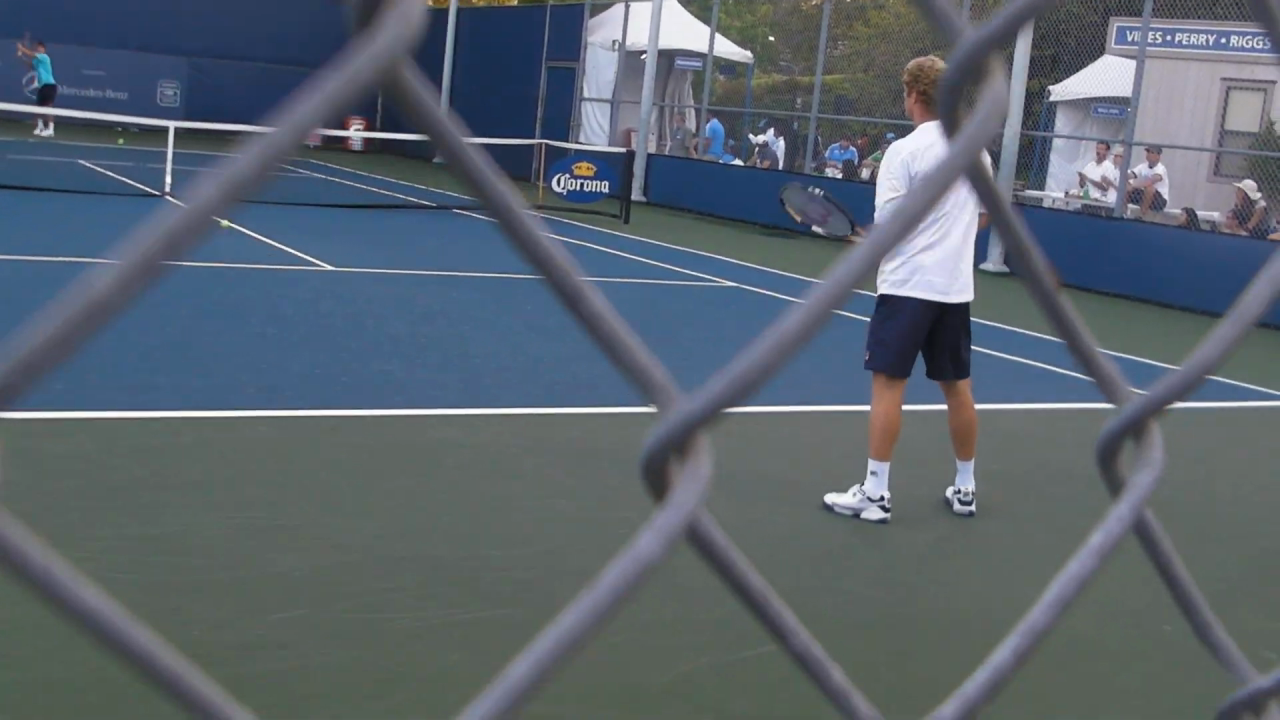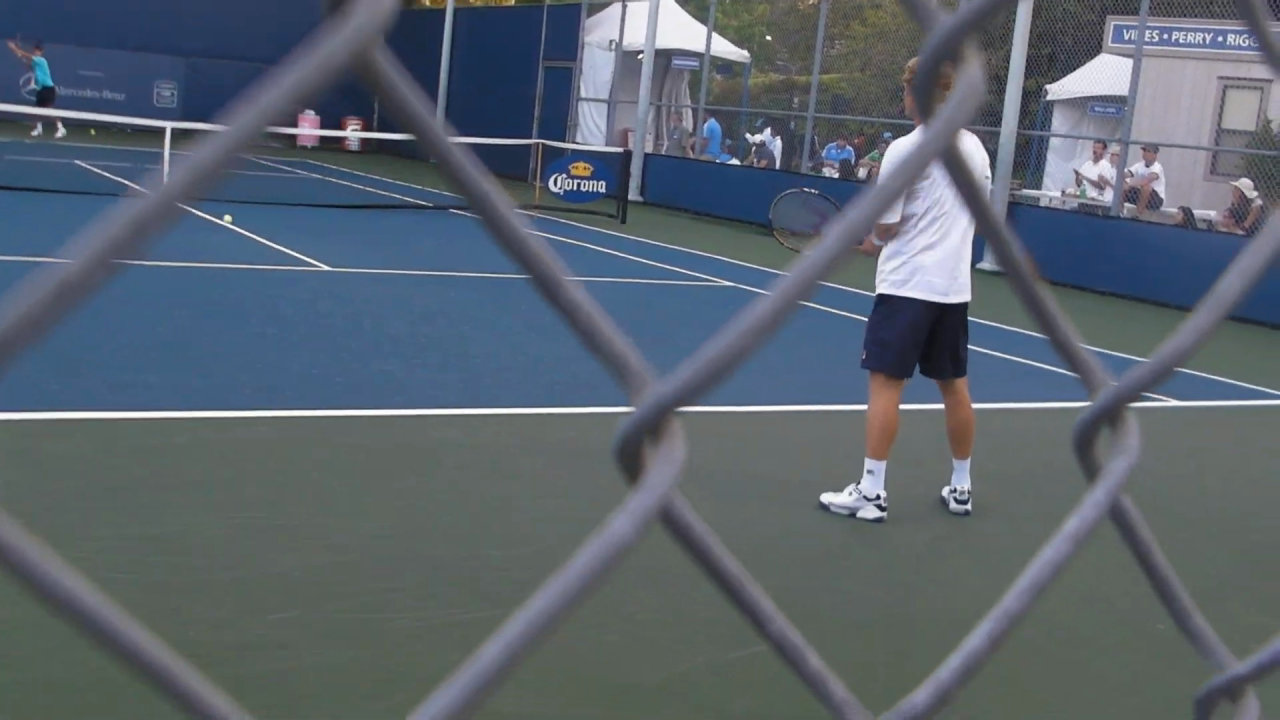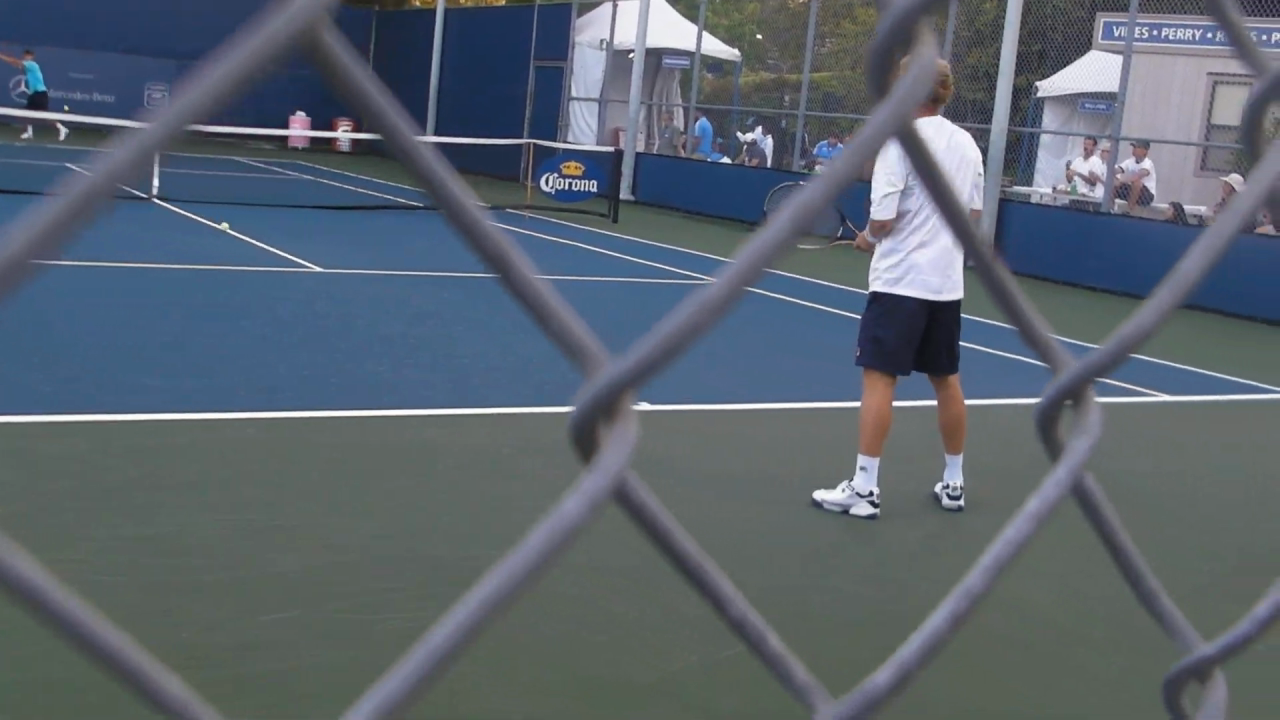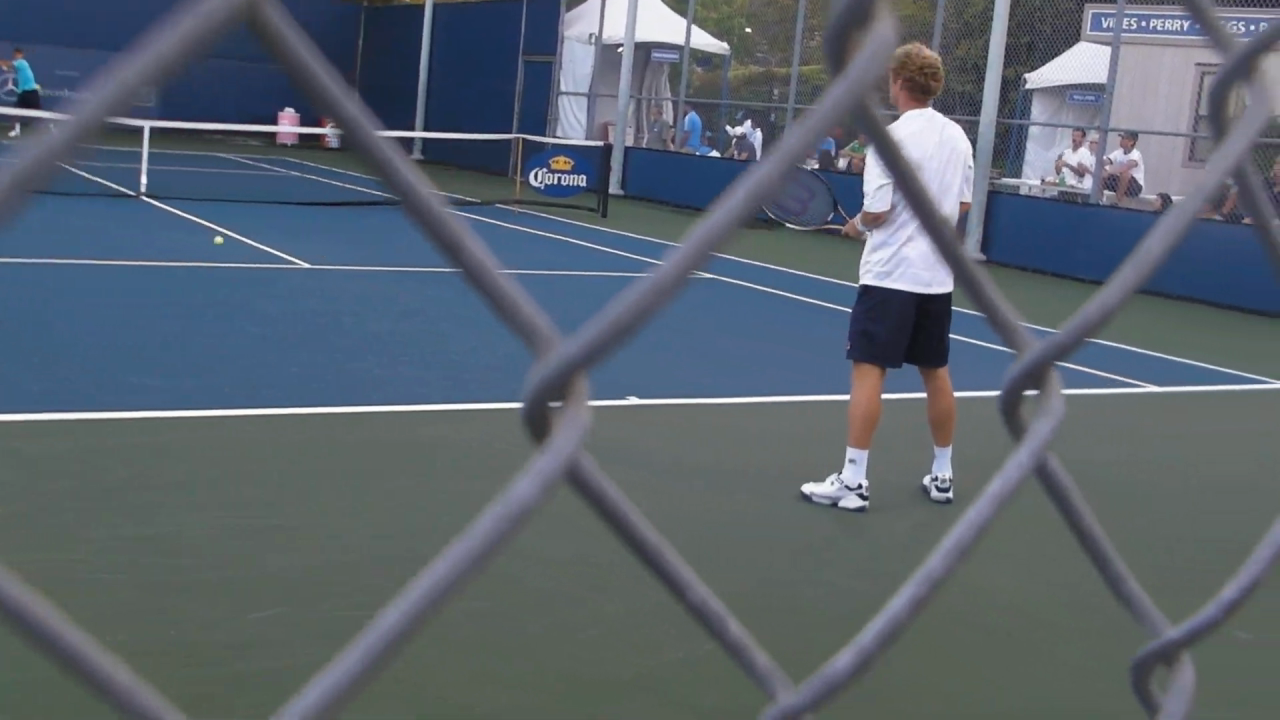
dt=0.1s
person 1, frame 1
left shoulder: (904, 151)
right shoulder: (977, 149)
left elbow: (887, 226)
right elbow: (982, 216)
left hip: (908, 284)
right hip: (955, 286)
left knee: (887, 383)
right knee: (957, 387)
left ankle: (875, 493)
right ankle: (965, 489)
person 1, frame 2
left shoulder: (905, 150)
right shoulder: (975, 147)
left elbow: (887, 225)
right elbow: (979, 215)
left wrist: (874, 241)
left hip: (906, 284)
right hip: (953, 286)
left knee: (885, 382)
right knee: (955, 386)
left ankle: (871, 492)
right ankle: (961, 487)
person 1, frame 3
left shoulder: (899, 146)
right shoulder: (968, 145)
left elbow: (883, 221)
right elbow: (973, 211)
left wrist: (868, 238)
left hip: (901, 282)
right hip: (947, 283)
left knee: (878, 378)
right knee: (947, 381)
left ankle: (864, 488)
right ankle: (953, 483)
person 1, frame 4
left shoulder: (892, 137)
right shoulder: (958, 137)
left elbow: (876, 213)
right elbow: (961, 203)
left wrist: (859, 225)
left hip: (891, 275)
right hip: (937, 276)
left knee: (867, 371)
right knee: (936, 373)
left ankle: (853, 481)
right ankle: (942, 475)
